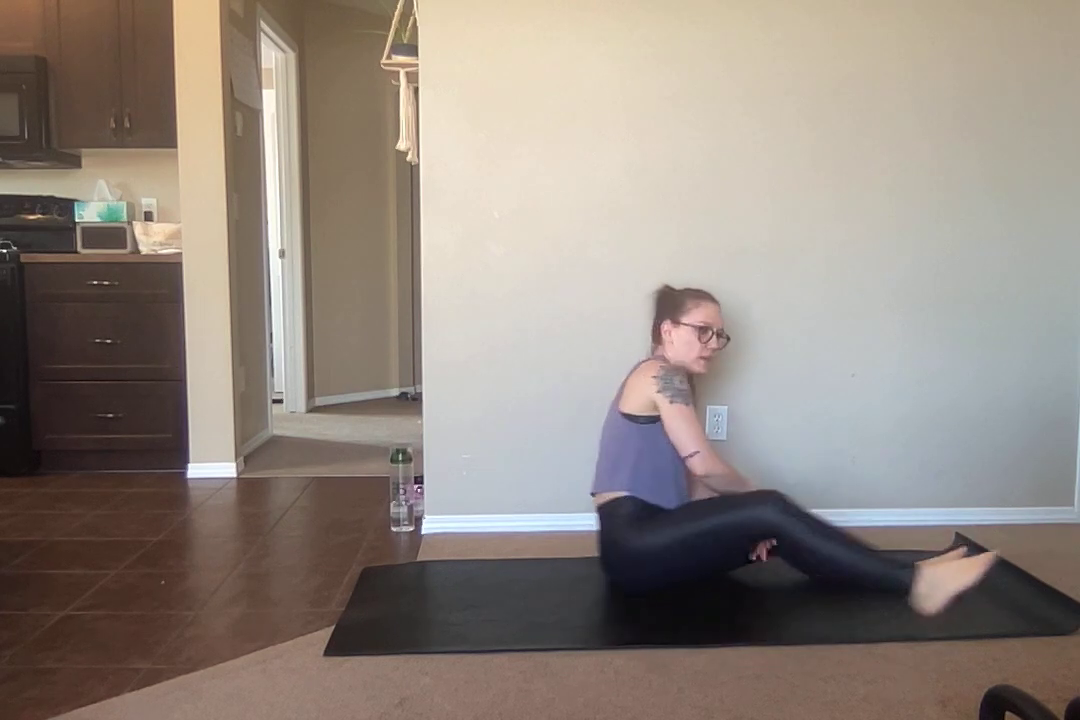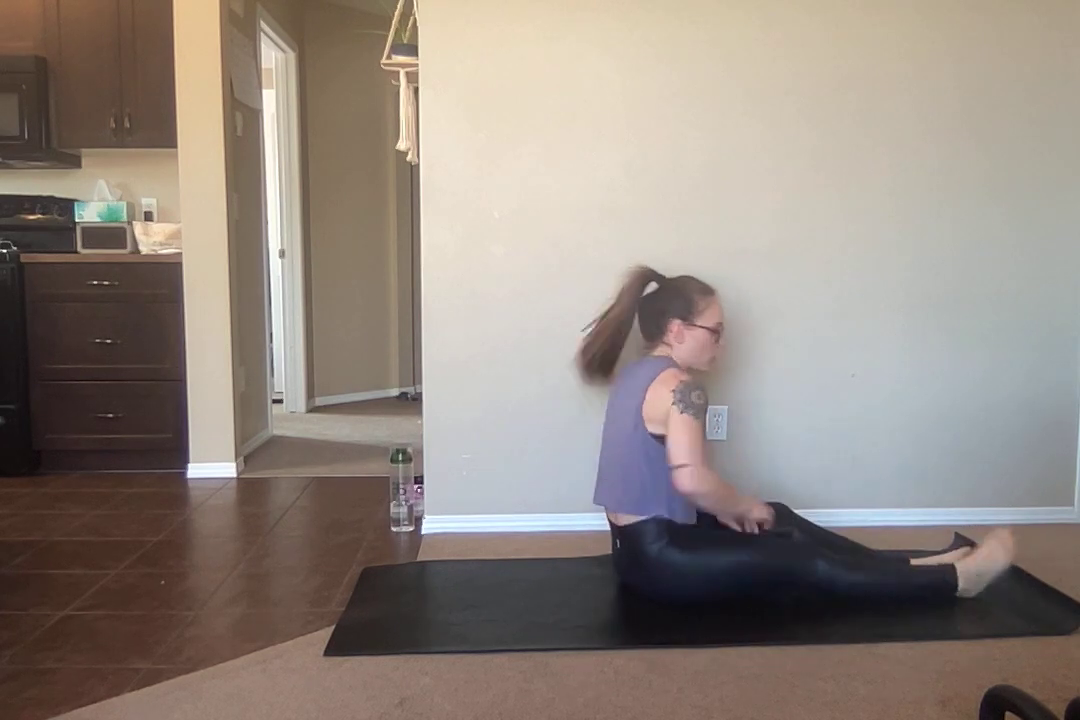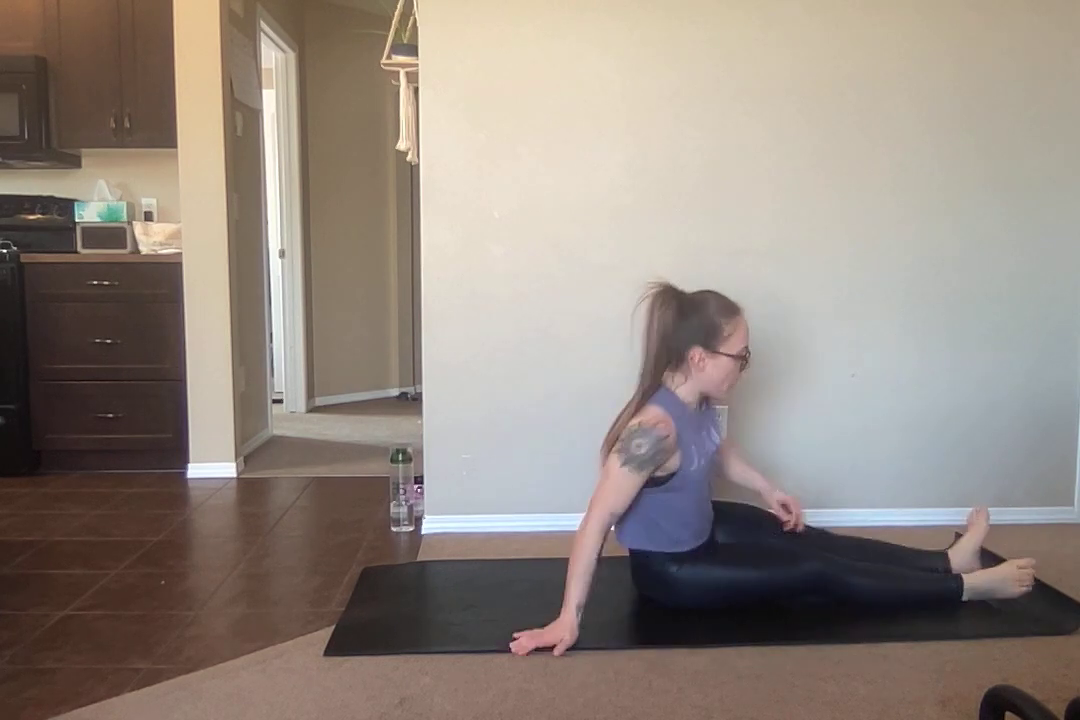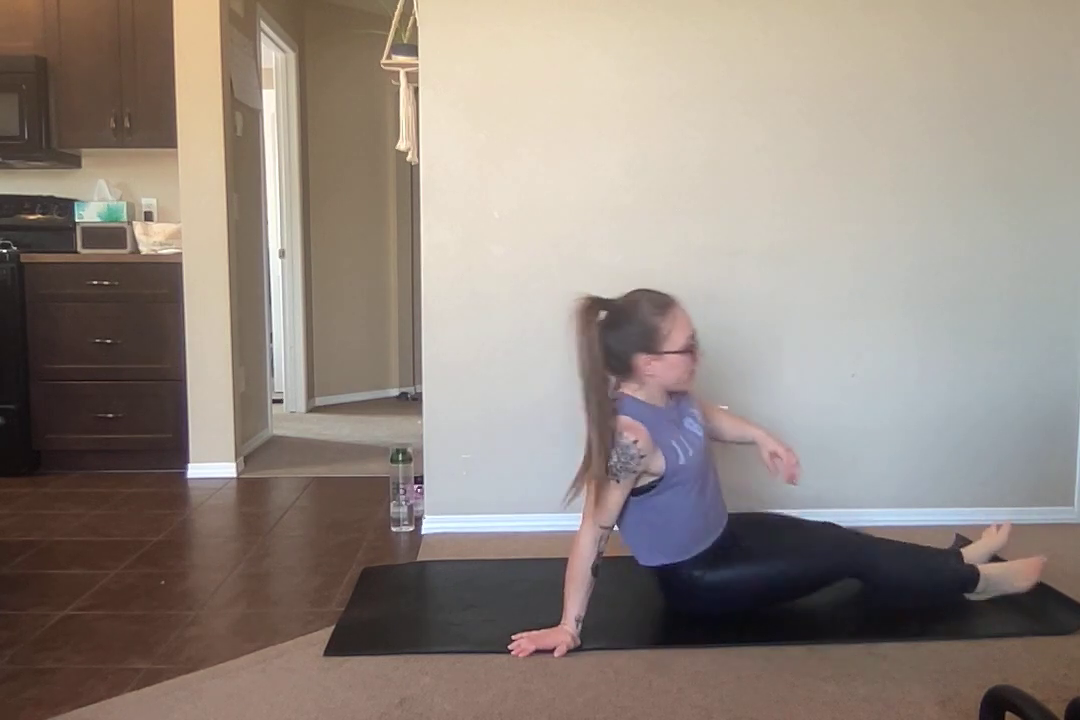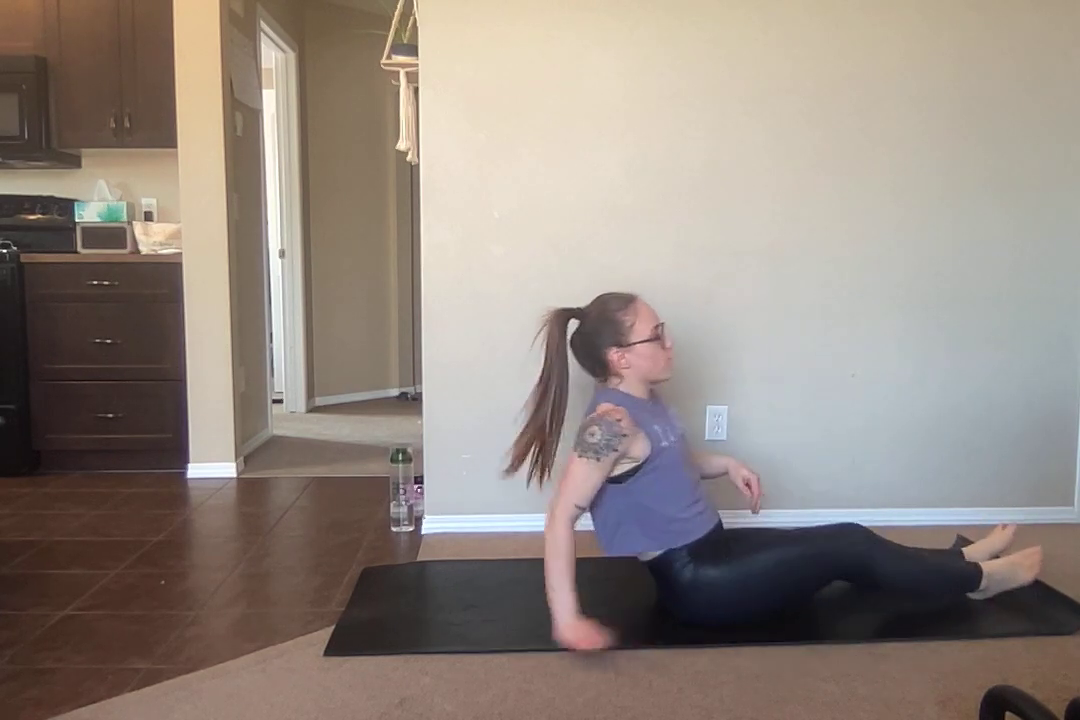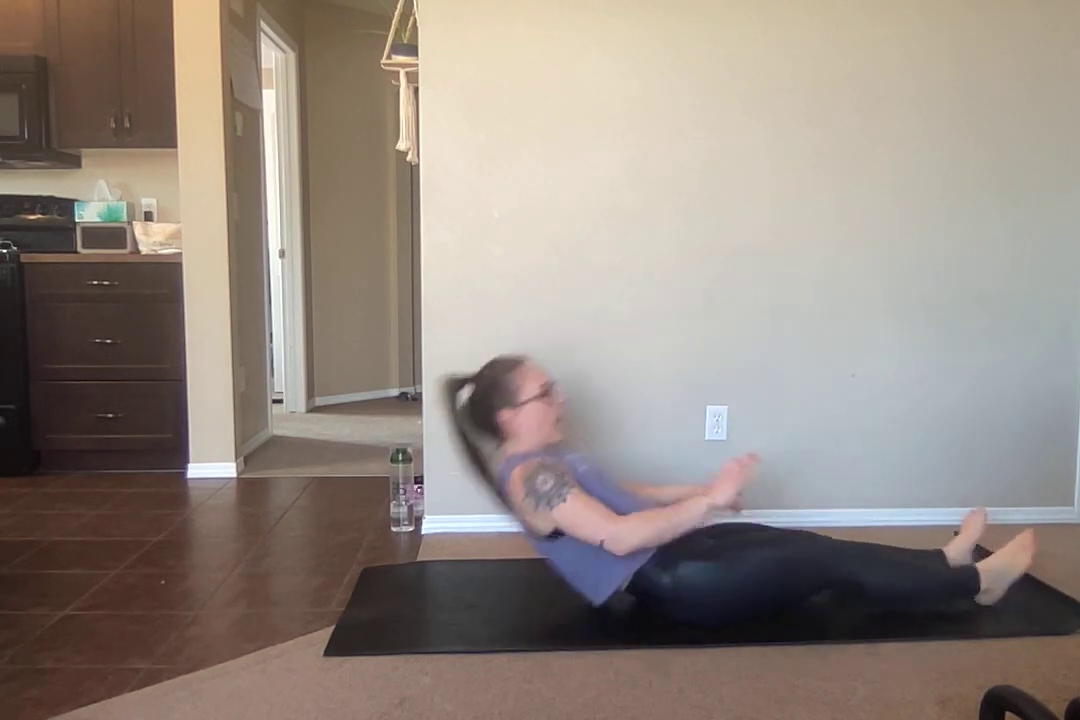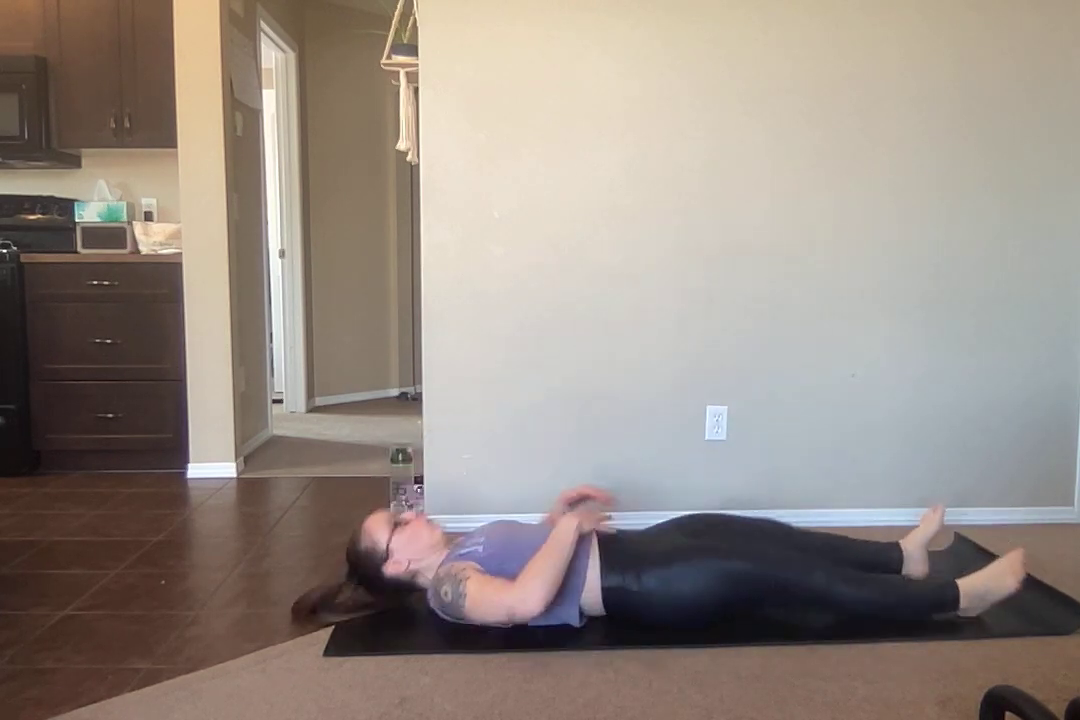
dt=0.4s
person 1, frame 1
left shoulder: (669, 383)
right shoulder: (660, 375)
left elbow: (691, 481)
right elbow: (703, 465)
left wrist: (750, 527)
right wrist: (758, 498)
left hip: (653, 539)
right hip: (634, 547)
left knee: (773, 531)
right knee: (770, 510)
left ankle: (909, 576)
right ankle: (916, 582)
person 1, frame 2
left shoulder: (635, 375)
right shoulder: (678, 385)
right elbow: (690, 479)
left wrist: (728, 509)
right wrist: (745, 505)
left hip: (639, 548)
right hip: (660, 560)
left knee: (778, 521)
right knee: (807, 563)
left ankle: (909, 572)
right ankle: (954, 580)
person 1, frame 3
left shoulder: (695, 400)
right shoulder: (654, 427)
right elbow: (595, 524)
left wrist: (767, 489)
right wrist: (568, 619)
left hip: (699, 528)
right hip: (671, 570)
left knee: (808, 538)
right knee: (820, 571)
left ankle: (945, 561)
right ankle: (963, 587)
person 1, frame 4
left shoulder: (669, 394)
right shoulder: (628, 434)
left elbow: (706, 418)
right elbow: (591, 535)
left wrist: (761, 437)
right wrist: (569, 626)
left hip: (719, 534)
right hip: (698, 578)
left knee: (833, 537)
right knee: (849, 557)
left ankle: (957, 561)
right ankle: (976, 581)
person 1, frame 5
left shoulder: (642, 402)
right shoulder: (610, 422)
right elbow: (560, 518)
left wrist: (726, 465)
right wrist: (567, 618)
left hip: (708, 549)
right hip: (696, 583)
left knee: (843, 546)
right knee: (851, 546)
left ankle: (960, 560)
right ankle: (978, 578)
person 1, frame 6
left shoulder: (545, 461)
right shoulder: (532, 475)
right elbow: (619, 536)
left wrist: (695, 492)
right wrist: (709, 500)
left hip: (672, 562)
right hip: (673, 584)
left knee: (813, 545)
right knee: (830, 564)
left ankle: (944, 562)
right ankle: (976, 583)
person 1, frame 7
left shoulder: (455, 552)
right shoulder: (444, 583)
right elbow: (529, 598)
left wrist: (559, 508)
right wrist: (570, 525)
left hip: (622, 552)
right hip: (640, 588)
left knee: (770, 534)
right knee: (804, 578)
left ankle: (901, 558)
right ankle: (957, 595)
